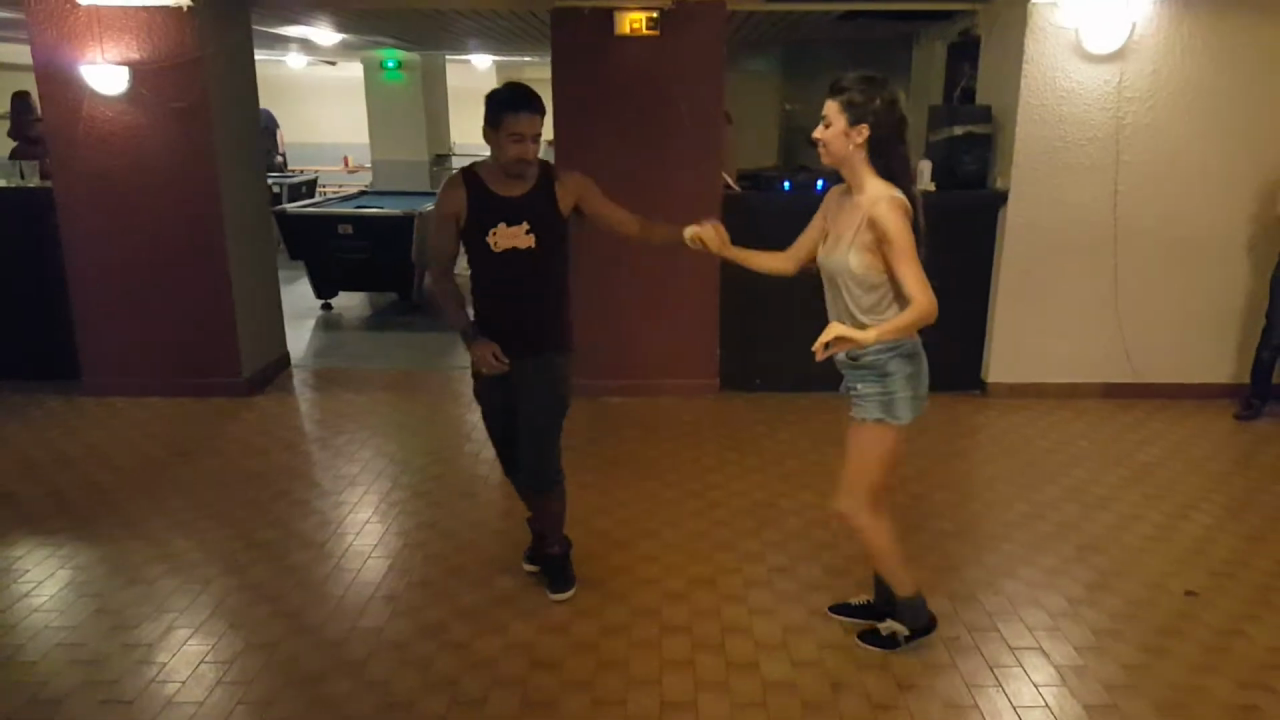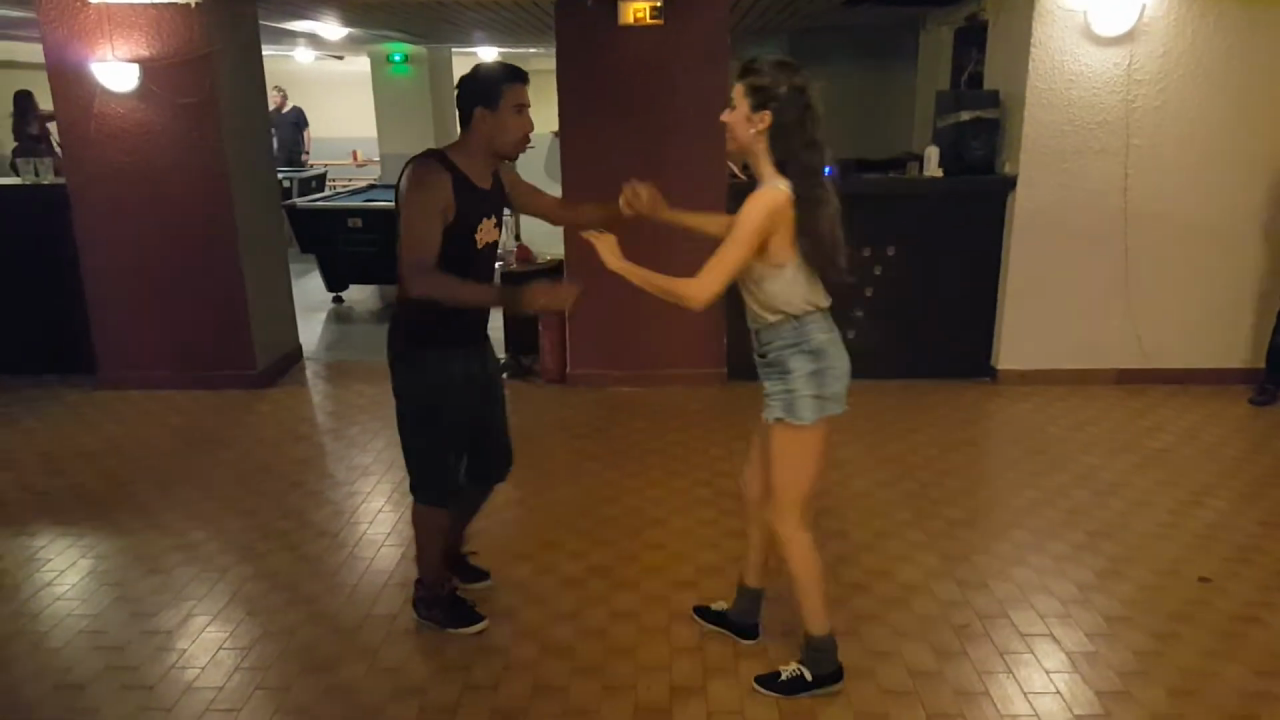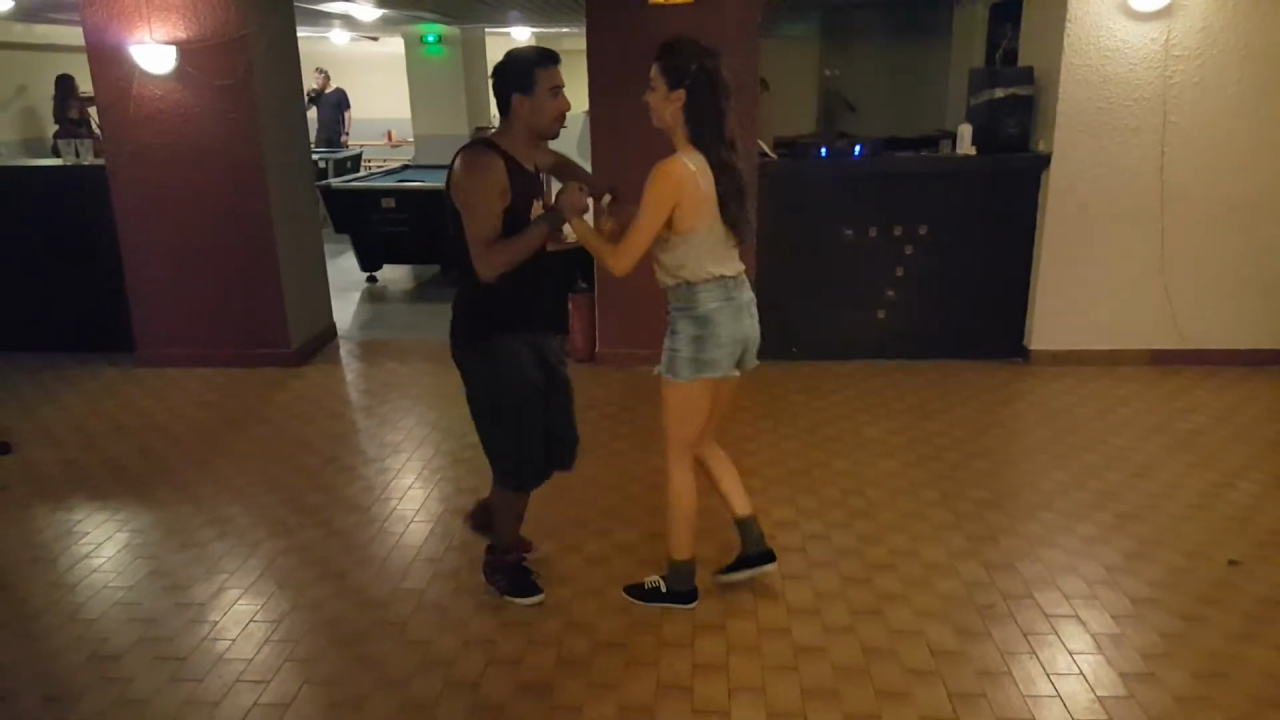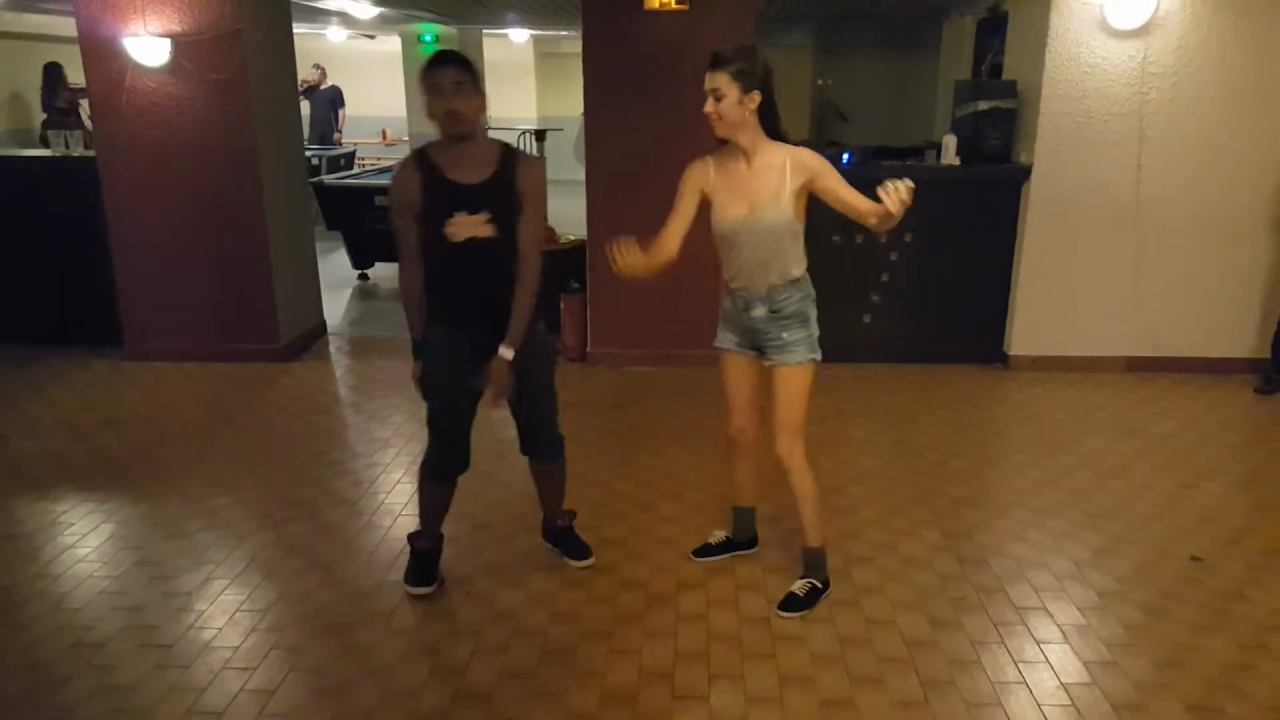
dt=0.7s
person 1, frame 1
left shoulder: (885, 208)
right shoulder: (835, 201)
left elbow: (926, 307)
right elbow: (791, 262)
left wrist: (865, 336)
right wrist: (728, 250)
left hip: (889, 370)
right hip: (856, 367)
left knee: (855, 504)
right knee: (861, 498)
left ankle: (913, 611)
right ankle: (888, 598)
person 1, frame 2
left shoulder: (772, 201)
right shoulder: (785, 190)
left elbow: (697, 294)
right elbow: (732, 231)
left wrist: (620, 264)
right wrist: (661, 211)
left hip: (799, 363)
right hip: (793, 357)
left knee: (785, 516)
right knee: (757, 492)
left ankle: (822, 661)
right ankle: (745, 611)
person 1, frame 3
left shoulder: (671, 173)
right shoulder: (716, 162)
left elbow: (619, 262)
left wrist: (576, 221)
right wrist: (624, 222)
left hip: (701, 321)
right hip: (736, 311)
left knee: (679, 457)
right knee: (702, 445)
left ankle: (680, 581)
right ankle: (753, 544)
person 1, frame 4
left shoulder: (800, 163)
right shoulder: (702, 173)
left elbow: (875, 219)
right elbow: (669, 246)
left wrist: (889, 208)
right wrist: (639, 260)
left hip: (789, 312)
right hip: (735, 312)
left knee: (788, 450)
right knee: (742, 435)
left ankle: (816, 569)
right ankle: (742, 532)
person 2, frame 1
left shoulder: (564, 185)
right shoulder: (459, 192)
left elbow: (633, 227)
right elbow: (440, 274)
left wrist: (687, 235)
right wrist: (471, 337)
left hip: (546, 353)
right hip: (494, 352)
left knee: (541, 462)
right knee: (517, 462)
left ankle: (556, 547)
right ankle: (542, 529)
person 2, frame 2
left shoulder: (498, 176)
right shoulder: (429, 178)
left elbow: (562, 211)
right elbow: (418, 281)
left wrist: (620, 210)
right wrist: (515, 297)
left hip: (470, 347)
right hip: (427, 351)
left knee: (491, 461)
right knee: (438, 476)
left ankle: (445, 556)
right ankle: (431, 592)
person 2, frame 3
left shoulder: (528, 155)
right shoulder: (480, 165)
left elbow: (563, 166)
right elbow: (488, 264)
left wrist: (599, 192)
right wrist: (556, 219)
left hip: (534, 331)
right hip: (490, 338)
left knee: (558, 443)
right knee: (521, 454)
left ankle: (493, 512)
right ankle: (504, 558)
person 2, frame 4
left shoulder: (519, 169)
right shoulder: (412, 175)
left elbow: (531, 268)
right elbow: (412, 266)
left wrist: (508, 353)
right wrist: (418, 344)
left hip: (517, 332)
right hip: (450, 337)
left knee: (543, 437)
right knee: (445, 451)
left ankle: (557, 525)
right ankle: (426, 544)
